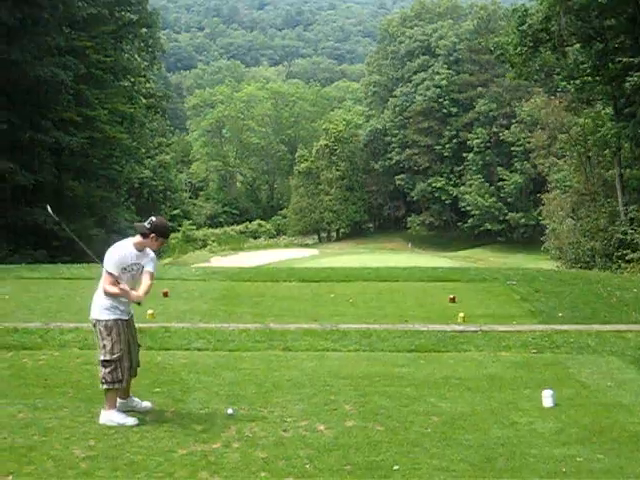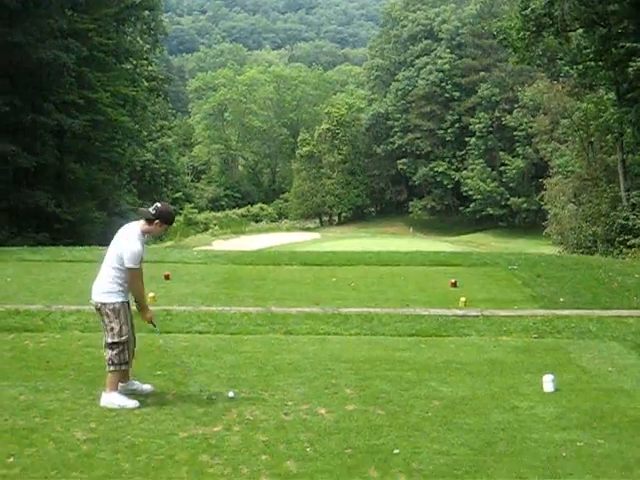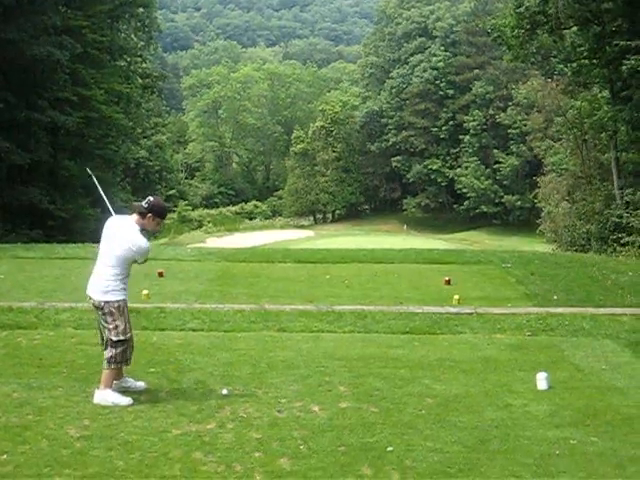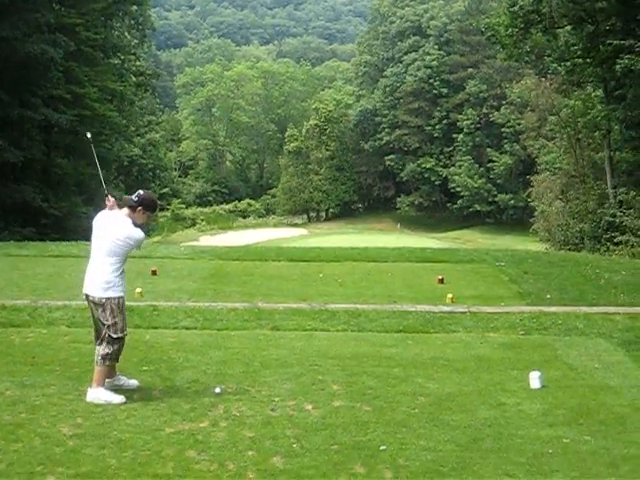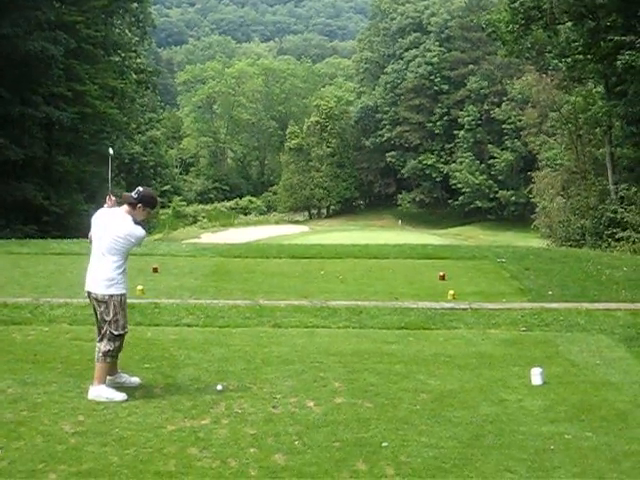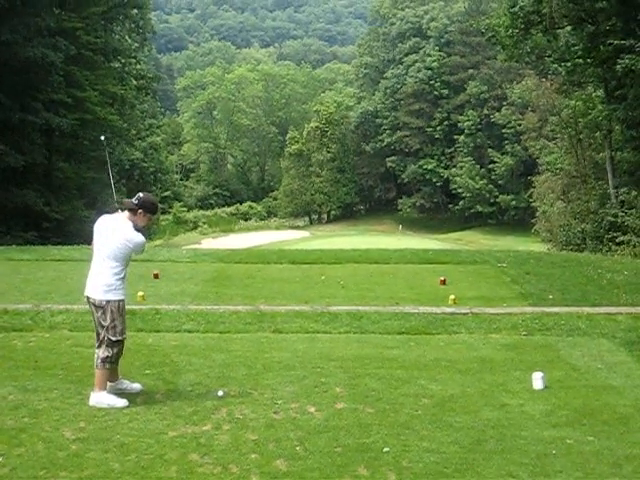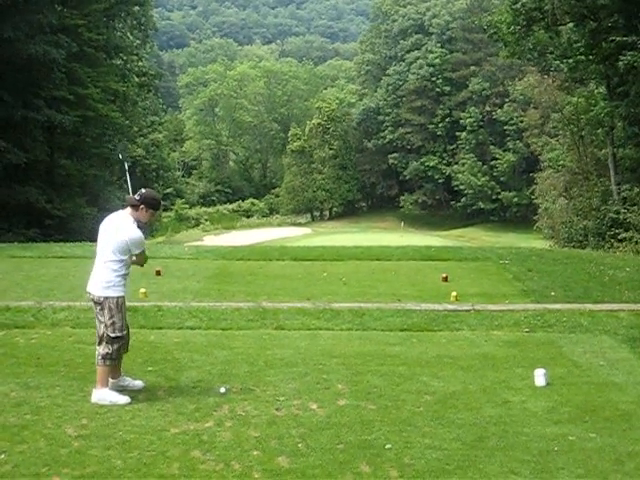
dt=0.2s
person 1, frame 1
left shoulder: (149, 256)
right shoulder: (118, 251)
left elbow: (147, 282)
right elbow: (107, 288)
left wrist: (138, 295)
right wrist: (122, 292)
left hip: (124, 312)
right hip: (106, 314)
left knee: (130, 357)
right knee: (114, 360)
left ankle: (124, 399)
right ankle: (109, 411)
person 1, frame 2
left shoulder: (136, 229)
right shoulder: (133, 245)
left elbow: (136, 274)
right elbow: (134, 281)
left wrist: (142, 303)
right wrist: (144, 309)
left hip: (117, 294)
right hip: (109, 296)
left knee: (127, 340)
right knee: (119, 342)
left ankle: (124, 382)
right ankle: (110, 393)
person 1, frame 3
left shoulder: (115, 220)
right shoulder: (140, 243)
right elbow: (142, 260)
left hip: (100, 289)
right hip: (110, 295)
left knee: (117, 338)
right knee: (120, 340)
left ankle: (118, 379)
right ankle: (104, 391)
person 1, frame 4
left shoulder: (101, 216)
right shoulder: (136, 235)
right wrist: (114, 210)
left hip: (92, 287)
right hip: (108, 292)
left knee: (108, 336)
right knee: (112, 338)
left ankle: (111, 377)
right ankle: (96, 389)
person 1, frame 5
left shoulder: (100, 214)
right shoulder: (137, 233)
right wrist: (115, 209)
left hip: (93, 284)
right hip: (110, 288)
left knee: (112, 333)
right knee: (111, 335)
left ankle: (112, 374)
right ankle: (97, 387)
person 1, frame 6
left shoulder: (103, 220)
right shoulder: (137, 239)
left hip: (94, 289)
right hip: (109, 294)
left knee: (113, 339)
right knee: (109, 341)
left ankle: (113, 381)
right ankle: (99, 393)
person 1, frame 7
left shoulder: (111, 218)
right shoulder: (134, 234)
right elbow: (142, 260)
left wrist: (129, 259)
right wrist: (133, 260)
left hip: (100, 286)
right hip: (109, 291)
left knee: (118, 335)
right knee: (110, 338)
left ankle: (116, 378)
right ankle: (101, 390)
